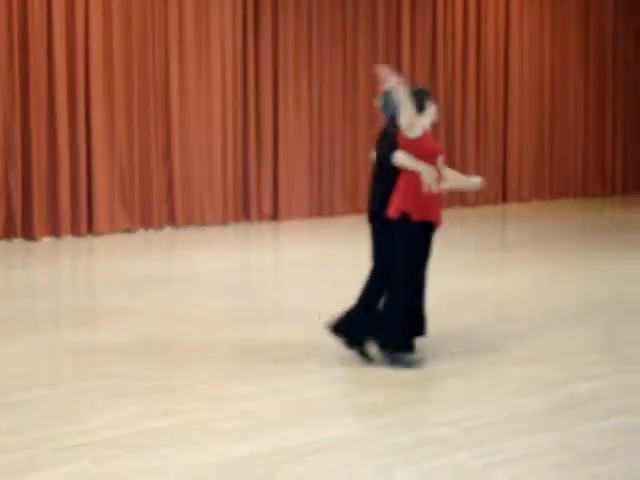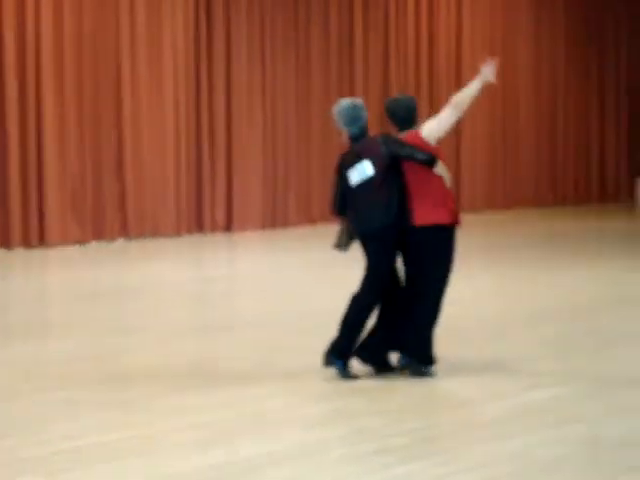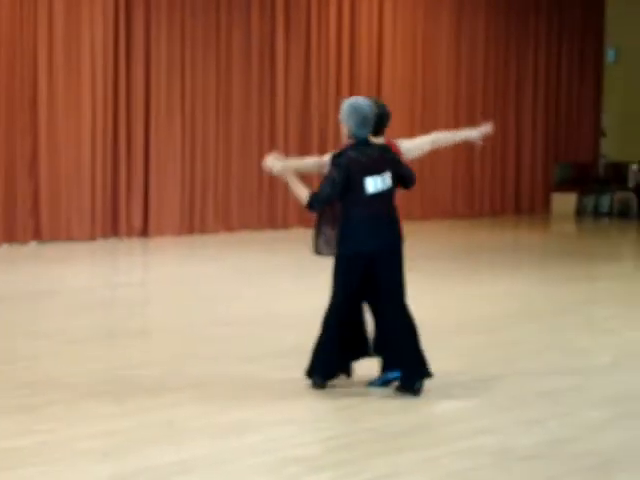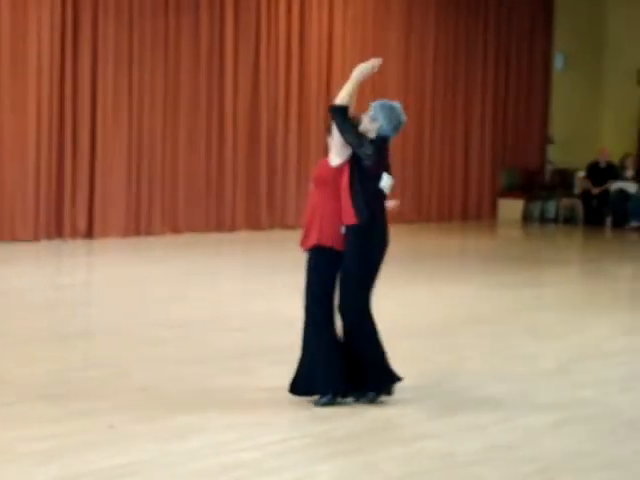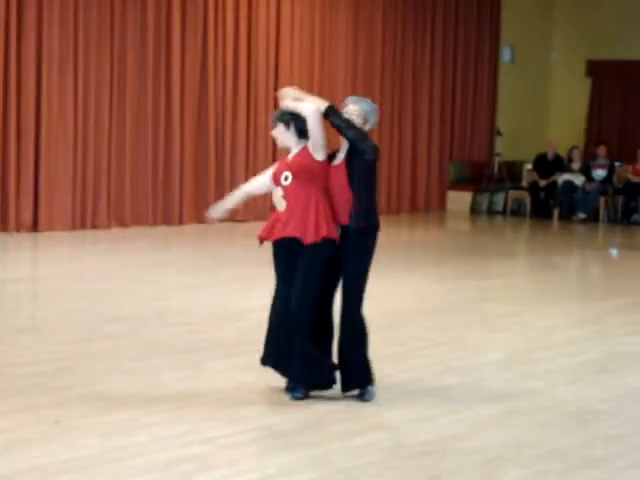
dt=0.4s
person 1, frame 1
left shoulder: (397, 135)
right shoulder: (391, 134)
right elbow: (391, 154)
left wrist: (462, 182)
right wrist: (422, 167)
right hip: (386, 212)
right knee: (385, 271)
right ankle: (350, 330)
person 1, frame 2
left shoulder: (344, 160)
right shoulder: (383, 144)
left elbow: (339, 207)
right elbow: (423, 157)
right wrist: (442, 172)
left hip: (367, 228)
right hip: (385, 227)
left knee: (385, 285)
right knee: (373, 288)
right ankle: (338, 353)
person 1, frame 3
left shoulder: (342, 160)
right shoulder: (383, 154)
left elbow: (316, 202)
right elbow: (408, 180)
left wrist: (289, 178)
left hip: (353, 244)
right hip: (386, 240)
left knee: (341, 303)
right knee: (392, 304)
left ankle: (322, 370)
right ankle: (413, 374)
person 1, frame 4
left shoulder: (370, 151)
right shoulder: (376, 152)
left elbow: (338, 112)
left wrist: (357, 76)
left hip: (363, 237)
right hip: (371, 236)
left knee: (353, 307)
right knee: (355, 306)
left ankle: (379, 379)
right ankle: (362, 378)
person 1, frame 5
left shoulder: (366, 149)
right shoulder: (334, 156)
left elbow: (334, 115)
left wrist: (301, 95)
left hip: (358, 235)
left knee: (351, 306)
right knee: (318, 301)
left ankle: (361, 378)
person 2, frame 1
left shoulder: (432, 140)
right shoulder: (413, 127)
left elbow: (443, 174)
right elbow: (406, 107)
left wrist: (469, 180)
right wrist: (397, 85)
left hip: (426, 214)
right hip: (409, 211)
left knee: (415, 276)
right knee: (405, 276)
left ankle: (397, 337)
right ankle: (389, 342)
person 2, frame 2
right shoulder: (423, 136)
right elbow: (455, 108)
right wrist: (480, 79)
left hip: (410, 223)
right hip: (436, 221)
left knee: (416, 288)
right knee: (431, 290)
left ankle: (394, 348)
right ankle: (416, 356)
person 2, frame 3
right shoulder: (397, 150)
left elbow: (319, 163)
right elbow: (435, 139)
left wrist: (284, 164)
right wrist: (471, 132)
right knee: (379, 297)
left ankle: (346, 359)
right ankle: (393, 364)
person 2, frame 4
left shoulder: (339, 157)
right shoulder: (347, 163)
left hip: (326, 242)
right hip: (330, 242)
left knee: (317, 311)
right knee: (320, 310)
left ankle: (330, 384)
right ankle: (337, 378)
person 2, frame 5
left shoulder: (315, 151)
right shoulder: (280, 166)
left elbow: (314, 112)
right elbow: (251, 185)
left wrist: (294, 104)
right wrist: (224, 205)
left hip: (316, 236)
right hip: (287, 235)
left knee: (300, 306)
right knee: (287, 302)
left ankle: (305, 374)
right ankle: (300, 372)
